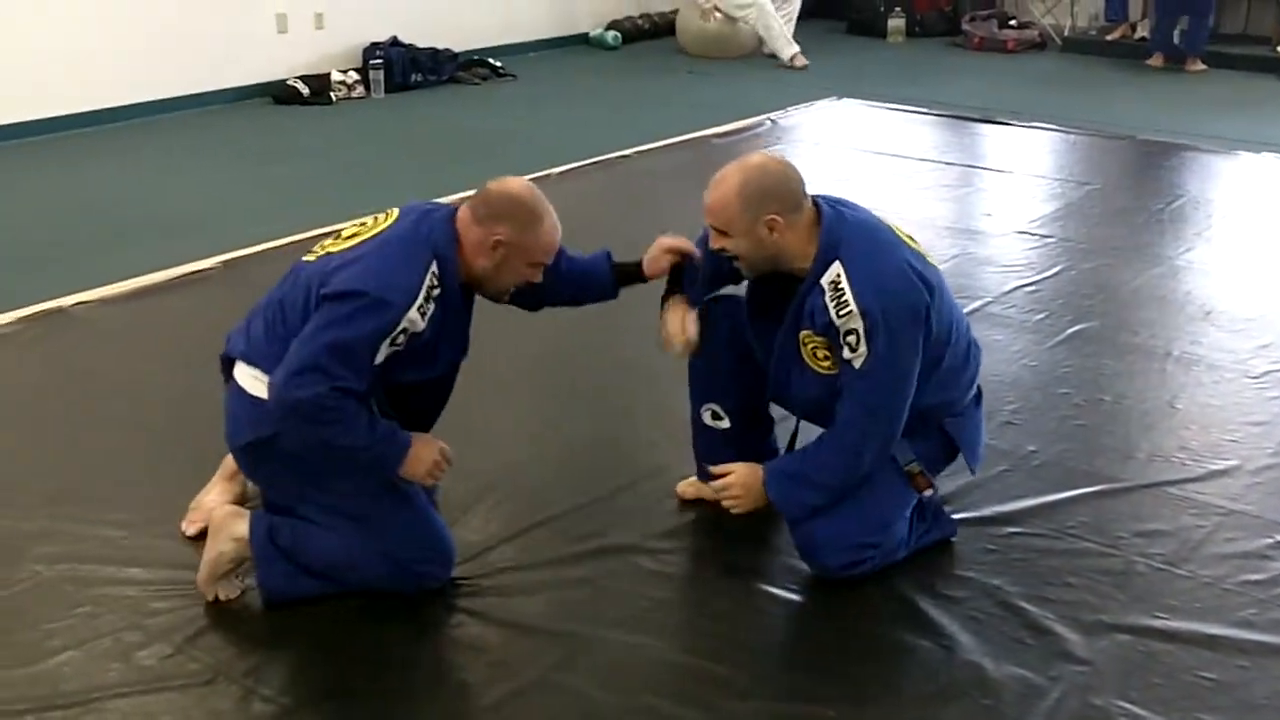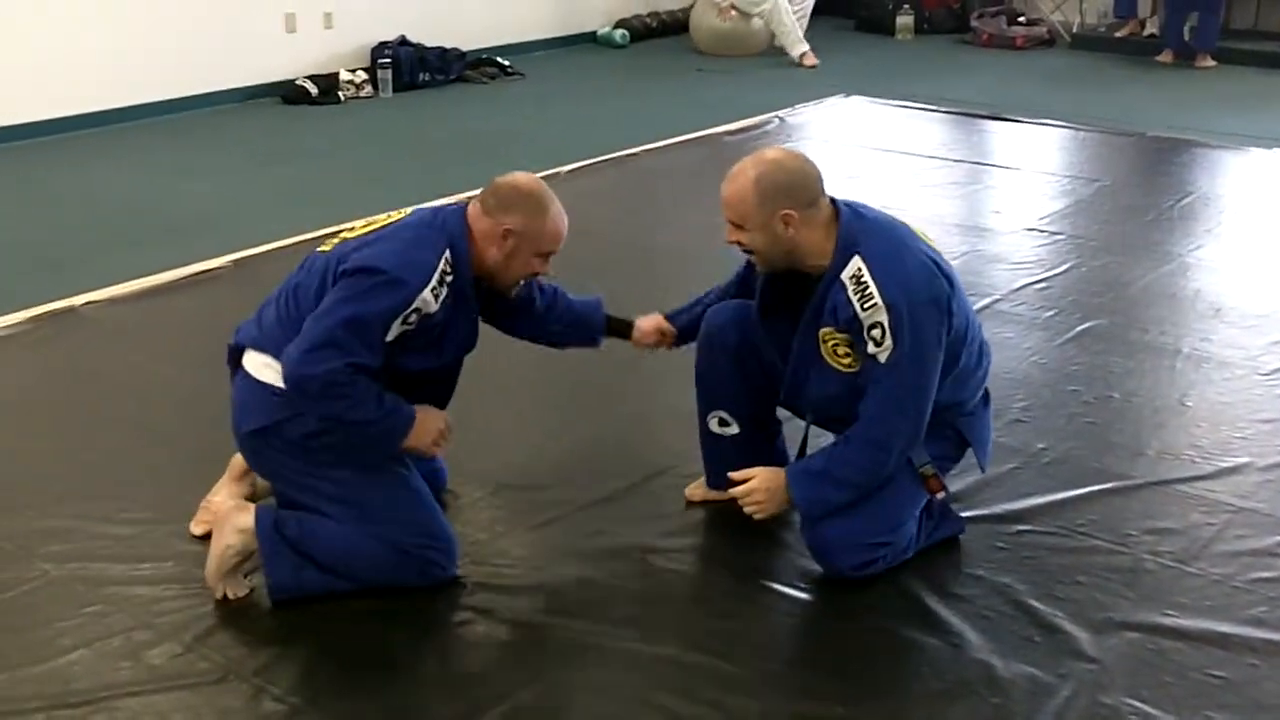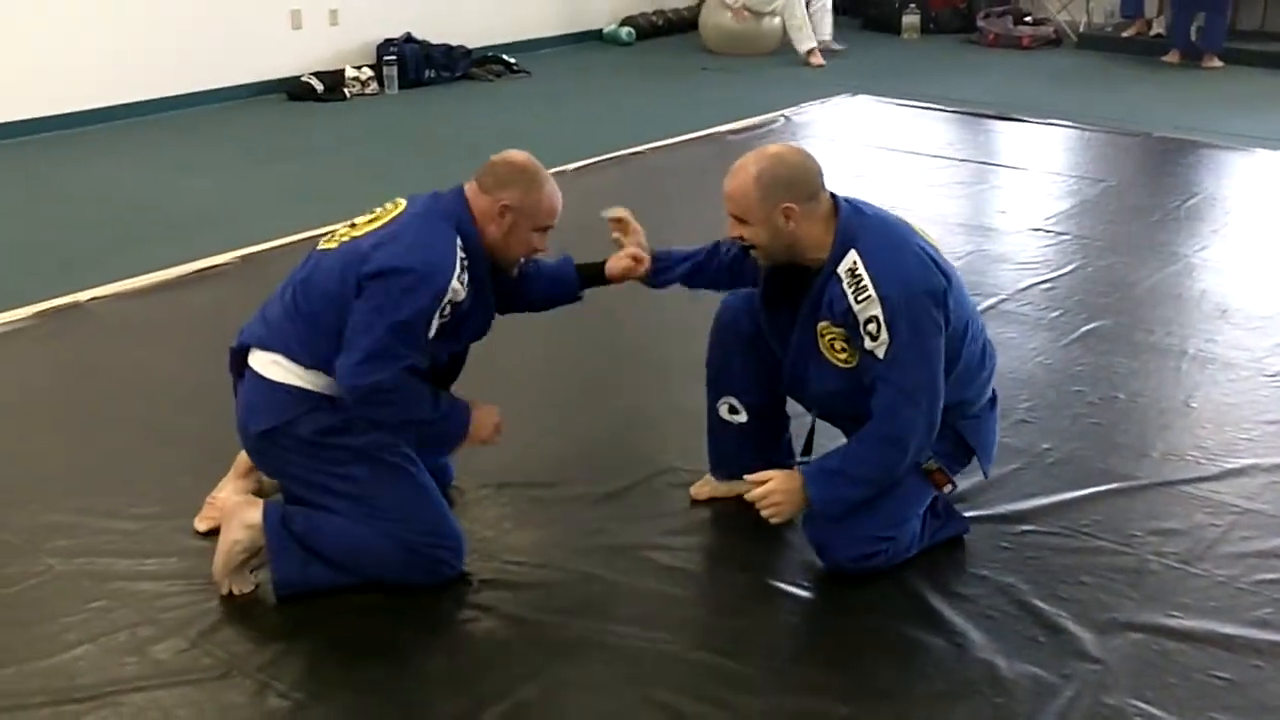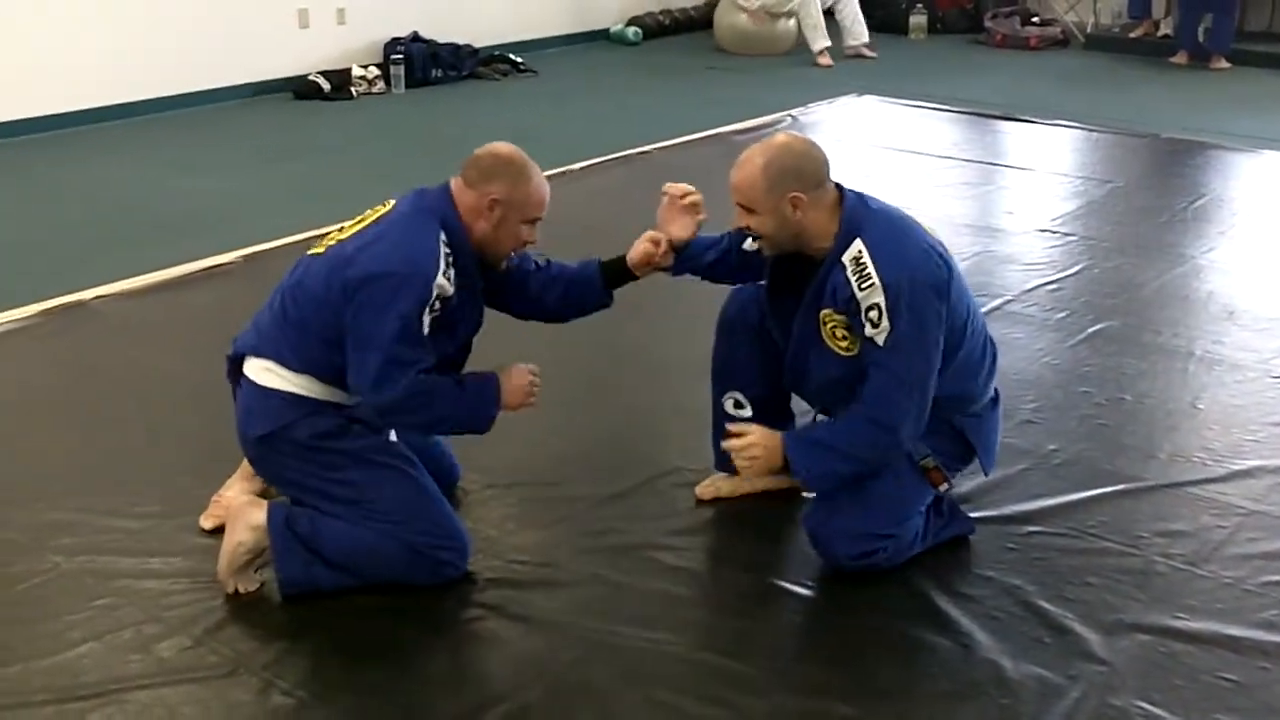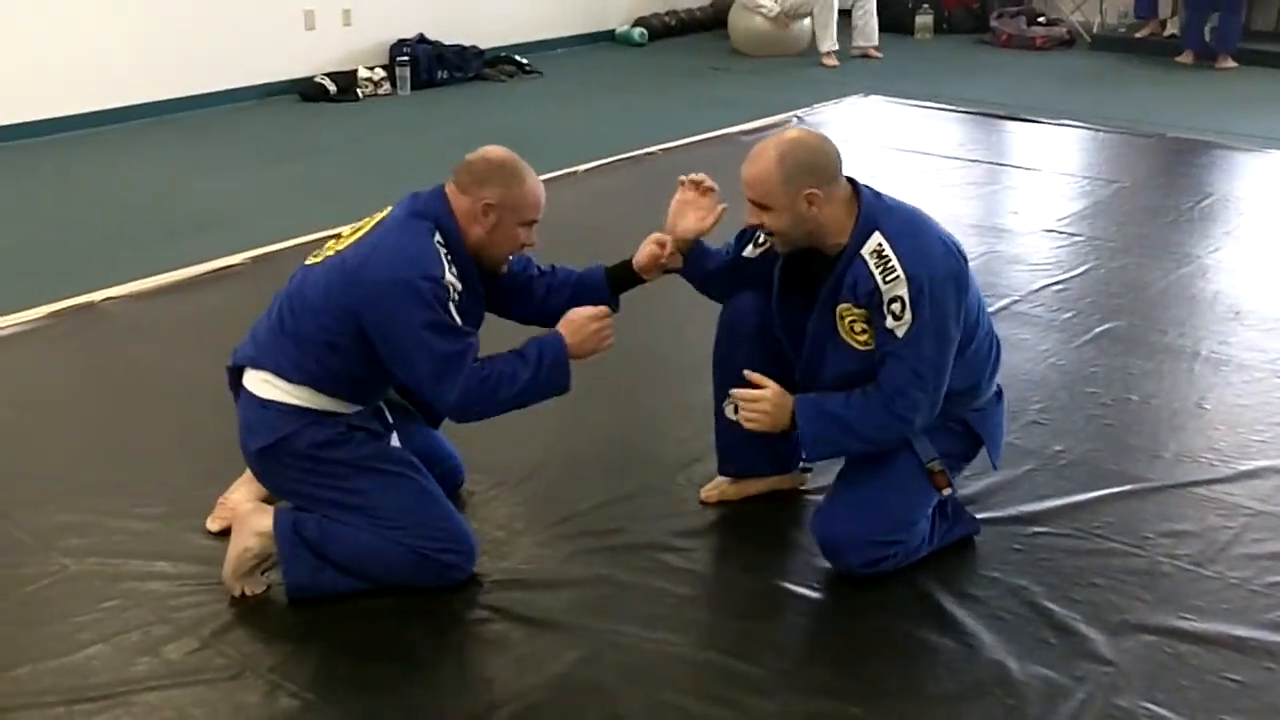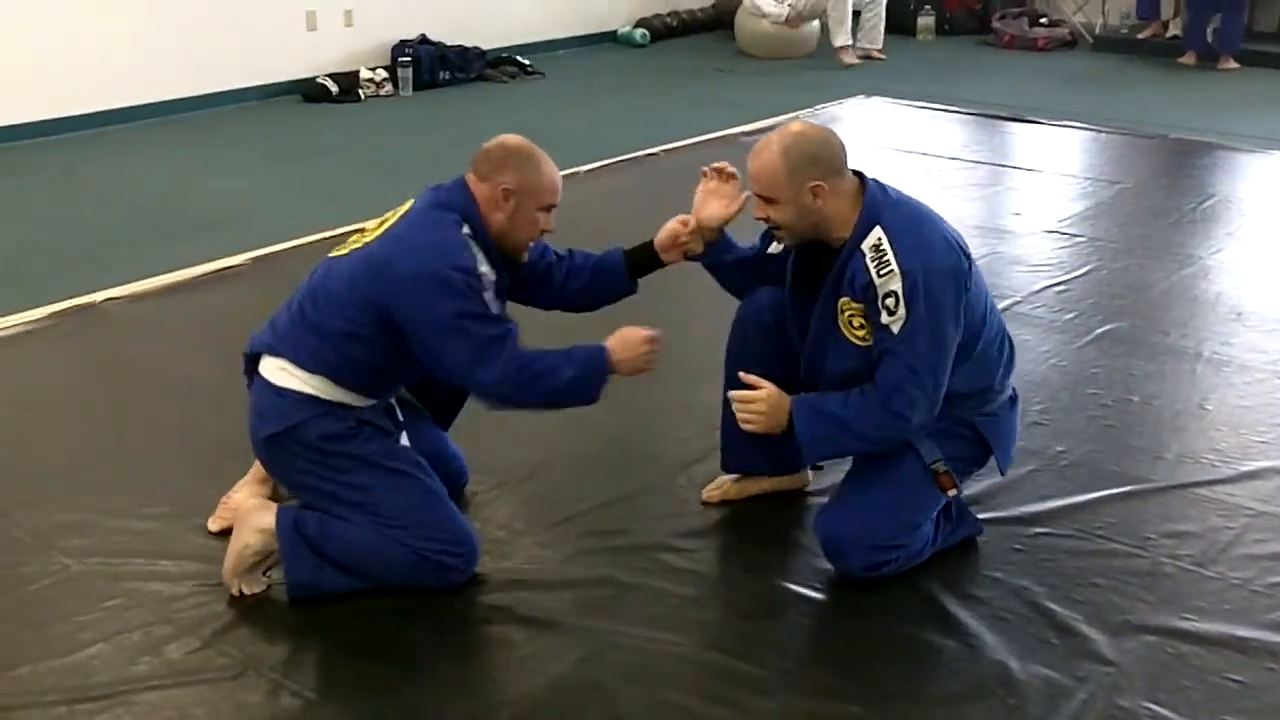
dt=0.2s
person 1, frame 1
left shoulder: (441, 227)
right shoulder: (387, 291)
left elbow: (545, 276)
right elbow: (304, 400)
left wrist: (636, 271)
right wrist: (398, 452)
left hip: (315, 389)
right hip: (282, 413)
left knee: (414, 490)
right knee: (423, 561)
left ankle: (251, 475)
right ankle: (248, 533)
person 1, frame 2
left shoulder: (452, 234)
right shoulder: (404, 273)
left elbow: (532, 308)
right elbow: (315, 373)
left wrist: (625, 329)
right wrist: (403, 425)
left hip: (309, 388)
right hip: (289, 403)
left knee: (426, 485)
right knee: (425, 557)
left ankle: (261, 468)
right ankle: (255, 529)
person 1, frame 3
left shoulder: (446, 219)
right shoulder: (425, 266)
left elbow: (509, 282)
right elbow: (373, 384)
left wrist: (598, 274)
right wrist: (460, 420)
left hip: (320, 385)
right hip: (298, 403)
left knee: (433, 477)
right knee: (435, 553)
left ankle: (271, 464)
right ankle: (262, 524)
person 1, frame 4
left shoulder: (437, 218)
right shoulder: (409, 265)
left elbow: (529, 288)
right elbow: (392, 392)
left wrist: (622, 269)
right wrist: (493, 395)
left hip: (330, 389)
right hip: (295, 410)
left knee: (438, 477)
right knee: (438, 553)
left ankle: (275, 469)
right ankle: (266, 524)
person 1, frame 5
left shoulder: (438, 225)
right shoulder: (408, 271)
left elbow: (532, 291)
right elbow: (462, 391)
left wrist: (629, 272)
right wrist: (561, 348)
left hip: (336, 396)
right hip: (297, 419)
left knee: (442, 478)
right knee: (445, 556)
left ankle: (280, 475)
right ankle: (272, 530)
person 1, frame 6
left shoulder: (453, 218)
right shoulder: (437, 261)
left elbow: (552, 278)
right elbow: (502, 376)
left wrist: (650, 255)
right wrist: (605, 360)
left hip: (347, 392)
right hip: (309, 413)
left knee: (447, 479)
right knee: (448, 556)
left ankle: (283, 470)
right ankle: (273, 527)
person 2, frame 1
left shoulder: (875, 293)
right shoulder: (803, 221)
left elbow: (865, 434)
right elbow: (712, 252)
left wrist: (772, 486)
right wrist: (680, 298)
left hip: (913, 417)
right hip: (835, 385)
left knee: (830, 547)
right knee: (718, 323)
left ankle: (918, 514)
right ankle: (733, 470)
person 2, frame 2
left shoulder: (896, 289)
right shoulder: (804, 230)
left elbow: (889, 431)
right elbow: (746, 287)
left wrist: (795, 488)
right wrist: (674, 326)
left hip: (922, 419)
right hip: (841, 388)
left knee: (841, 546)
right knee: (725, 329)
left ankle: (925, 508)
right ankle: (742, 472)
person 2, frame 3
left shoulder: (893, 285)
right shoulder: (799, 236)
left elbow: (902, 428)
right elbow: (738, 262)
left wrist: (811, 488)
right wrist: (653, 261)
left hip: (930, 420)
right hip: (855, 388)
left knee: (842, 542)
right knee: (739, 317)
left ankle: (926, 504)
right ankle: (750, 467)
person 2, frame 4
left shoulder: (896, 273)
right shoulder: (797, 230)
left elbow: (893, 417)
right elbow: (739, 254)
left wrist: (788, 449)
right wrist: (680, 246)
left hip: (932, 416)
right hip: (855, 384)
left knee: (843, 538)
right knee: (746, 311)
left ankle: (936, 509)
right ankle: (761, 469)
person 2, frame 5
left shoulder: (914, 266)
right shoulder: (797, 226)
left elbow: (904, 406)
right elbow: (735, 279)
left wrist: (794, 415)
right wrist: (686, 245)
left hip: (932, 412)
right hip: (853, 377)
left knee: (850, 543)
right knee: (745, 314)
left ankle: (938, 511)
right ankle: (765, 467)
person 2, frame 6
left shoulder: (915, 263)
right shoulder: (811, 217)
left elbow: (902, 406)
right elbow: (762, 279)
left wrist: (791, 416)
right wrist: (710, 235)
left hip: (944, 415)
left knee: (853, 545)
right knee: (762, 311)
left ankle: (942, 511)
right ankle: (774, 468)
